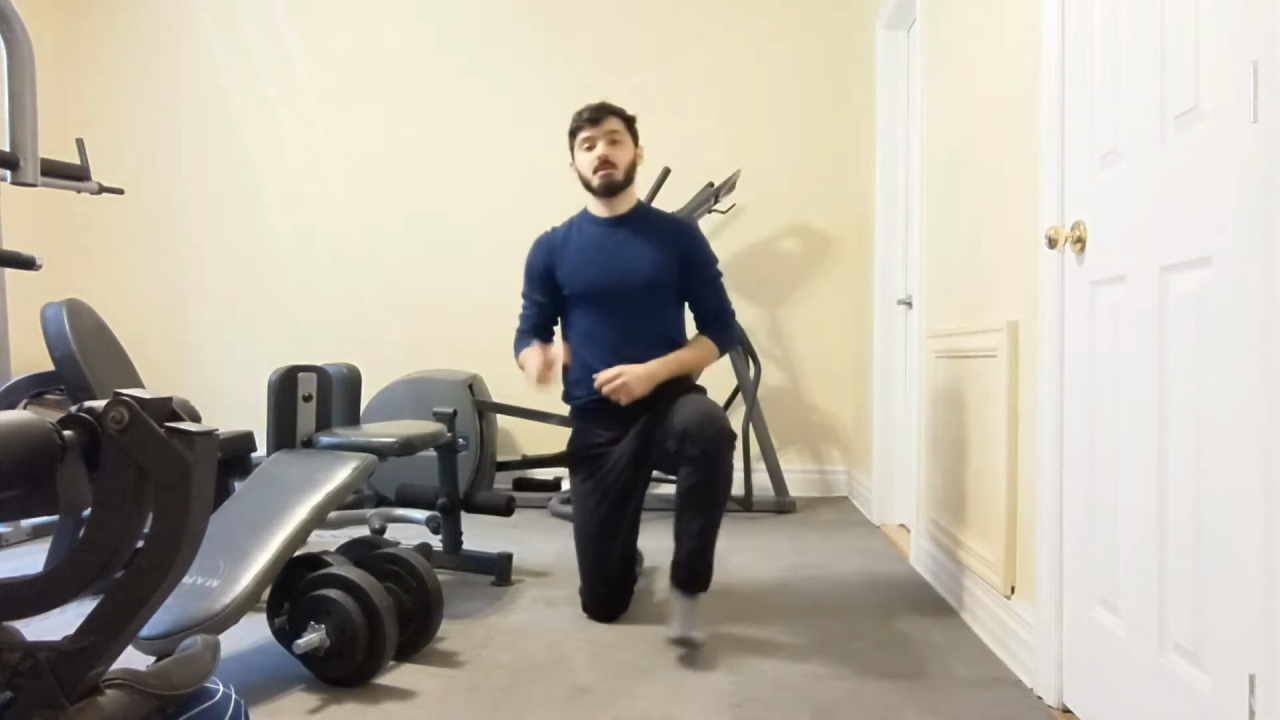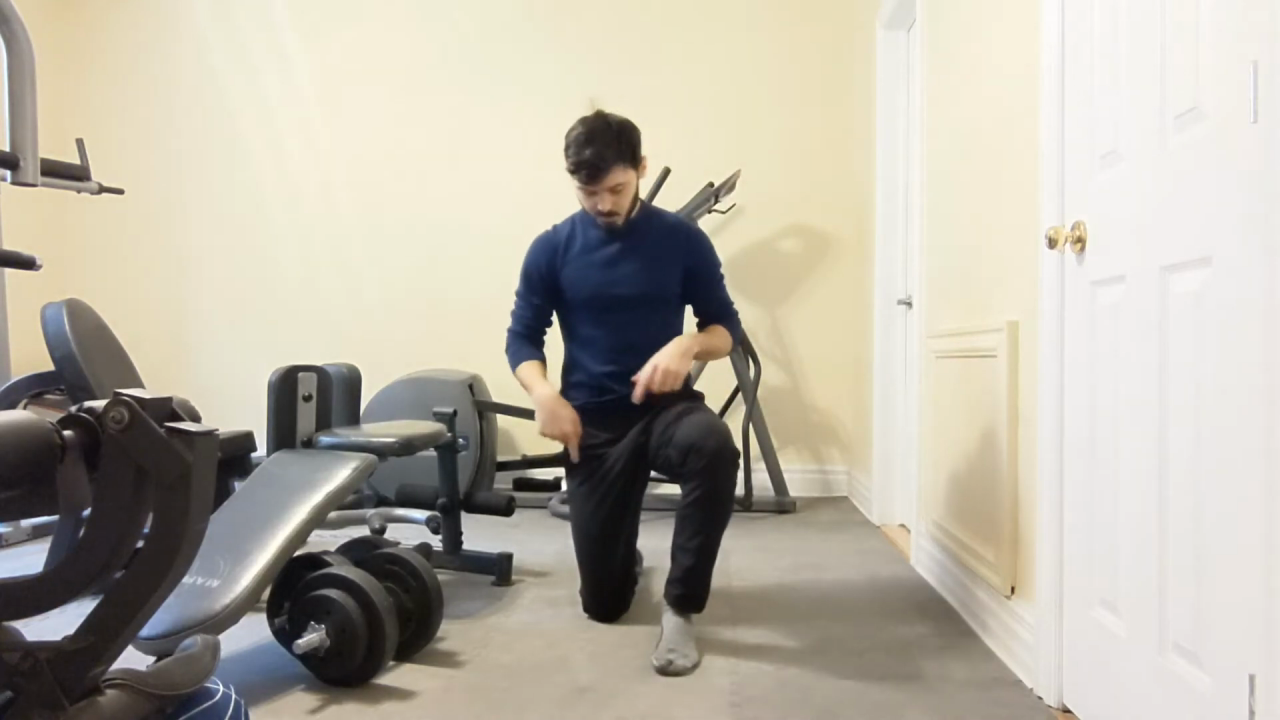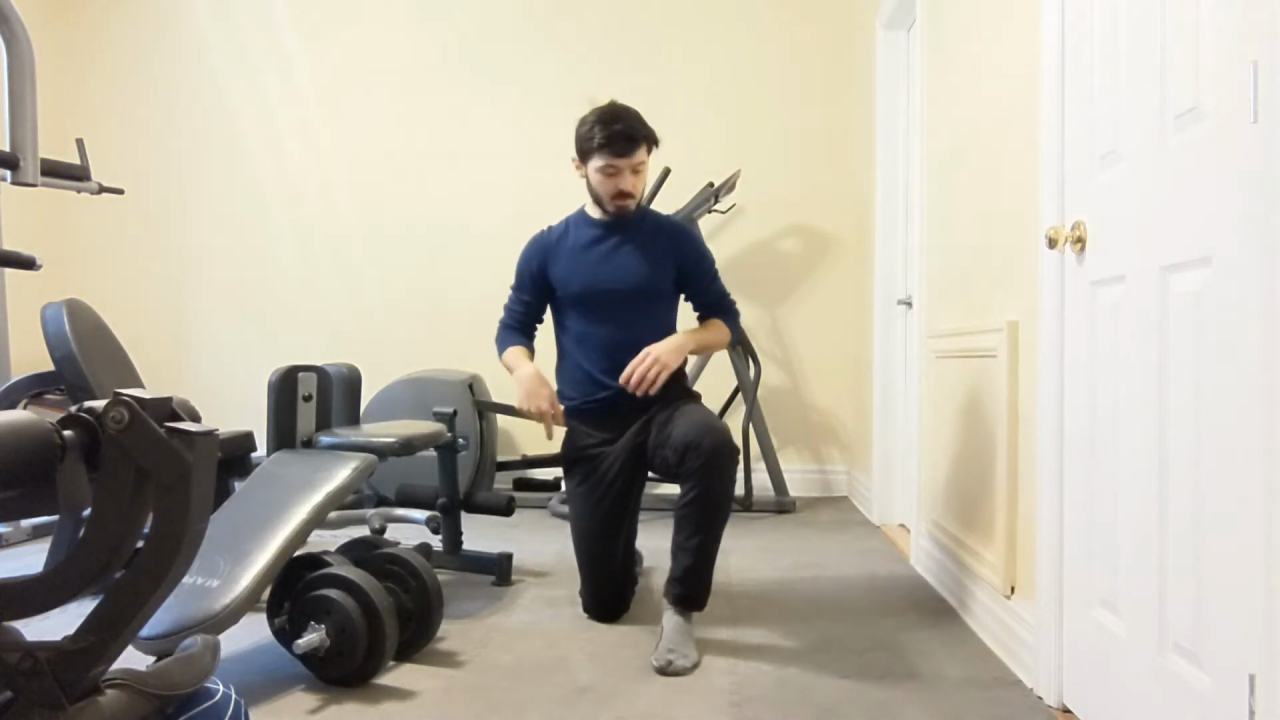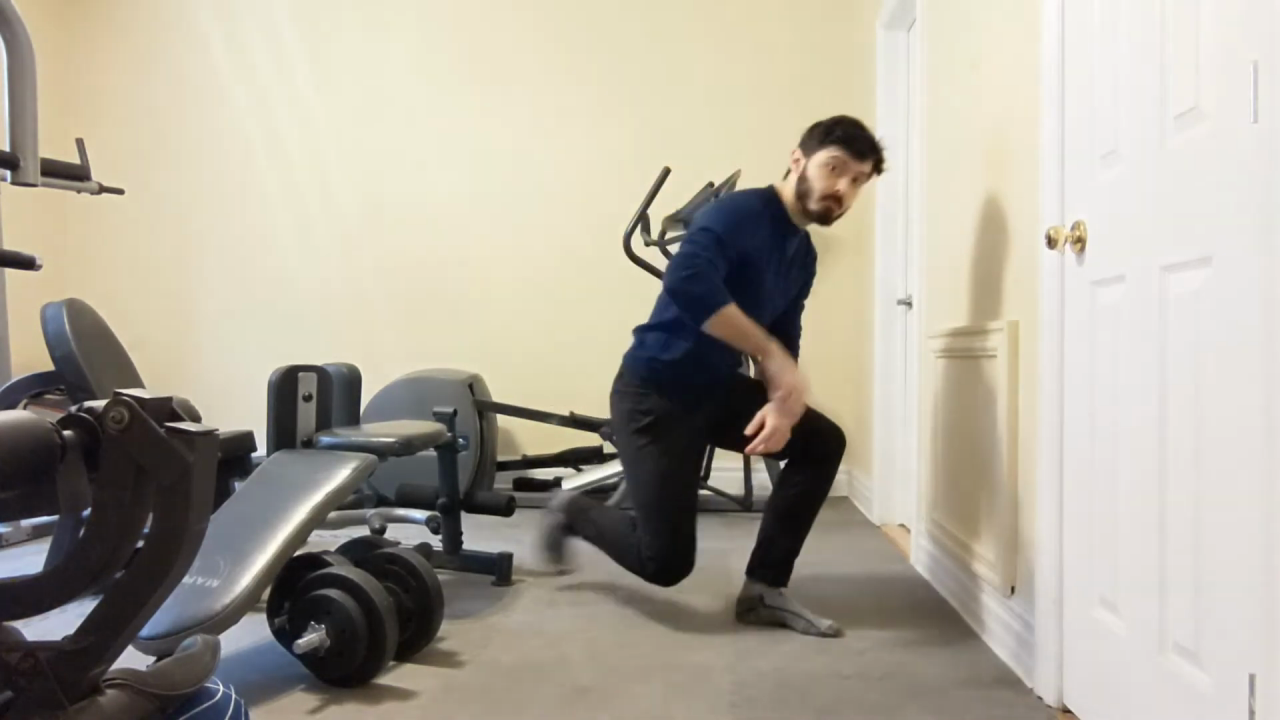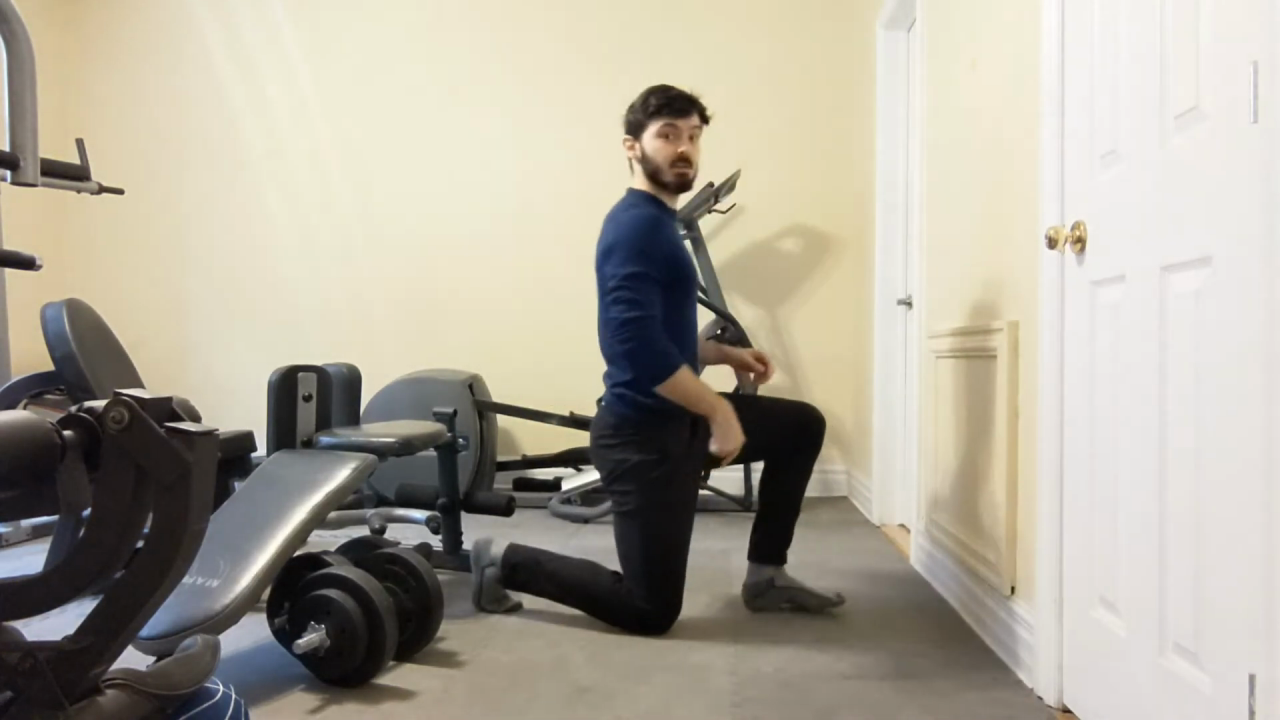
dt=1s
person 1, frame 1
left shoulder: (678, 236)
right shoulder: (553, 248)
left elbow: (720, 331)
right elbow: (529, 340)
left wrist: (654, 373)
right wrist: (535, 357)
left hip: (669, 399)
right hip: (596, 423)
left knee: (708, 429)
right knee: (603, 602)
left ankle: (687, 589)
right ankle: (627, 556)
person 1, frame 2
left shoulder: (682, 239)
right shoulder: (551, 250)
left elbow: (726, 325)
right elbow: (522, 337)
left wrist: (687, 346)
right wrist: (544, 394)
left hip: (667, 406)
right hip: (594, 423)
left knee: (714, 446)
right knee: (603, 601)
left ankle: (680, 609)
right ankle: (626, 557)
person 1, frame 3
left shoulder: (675, 238)
right shoulder: (547, 249)
left elbow: (725, 318)
right elbow: (513, 329)
left wrist: (682, 343)
right wrist: (525, 371)
left hip: (663, 405)
right hip: (591, 425)
left knee: (713, 444)
right knee: (603, 603)
left ankle: (679, 609)
right ankle: (625, 556)
person 1, frame 4
left shoulder: (803, 254)
right shoulder: (740, 213)
left elbow: (786, 340)
right elbow: (689, 281)
left wrist: (784, 403)
right wrist: (773, 362)
left hip: (715, 385)
right hip: (656, 389)
left knee: (822, 442)
right knee: (667, 559)
left ankle: (762, 591)
right ankle: (576, 512)
person 1, frame 5
left shoulder: (655, 220)
right shoulder: (637, 224)
right elbow: (638, 345)
left wrist: (728, 354)
right wrist: (718, 413)
left hip: (670, 419)
right hip: (641, 434)
left knee: (802, 424)
right knee: (650, 611)
left ankle: (765, 576)
right ankle: (504, 563)
